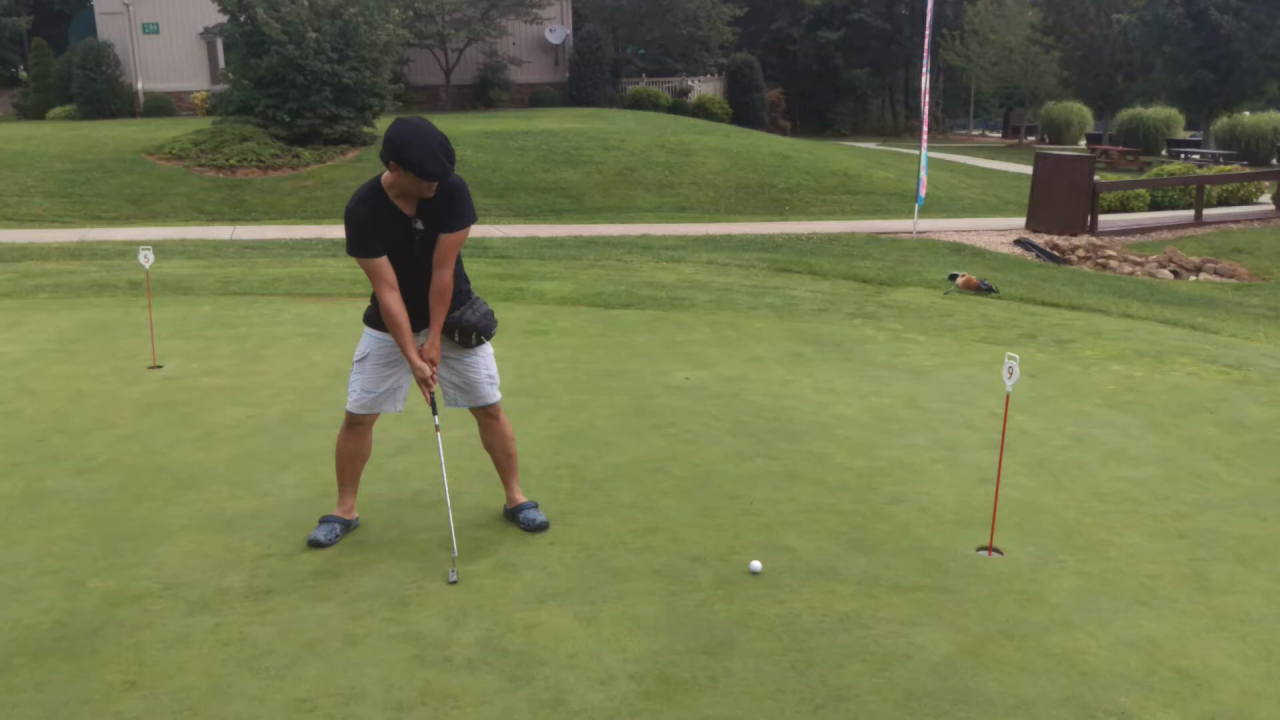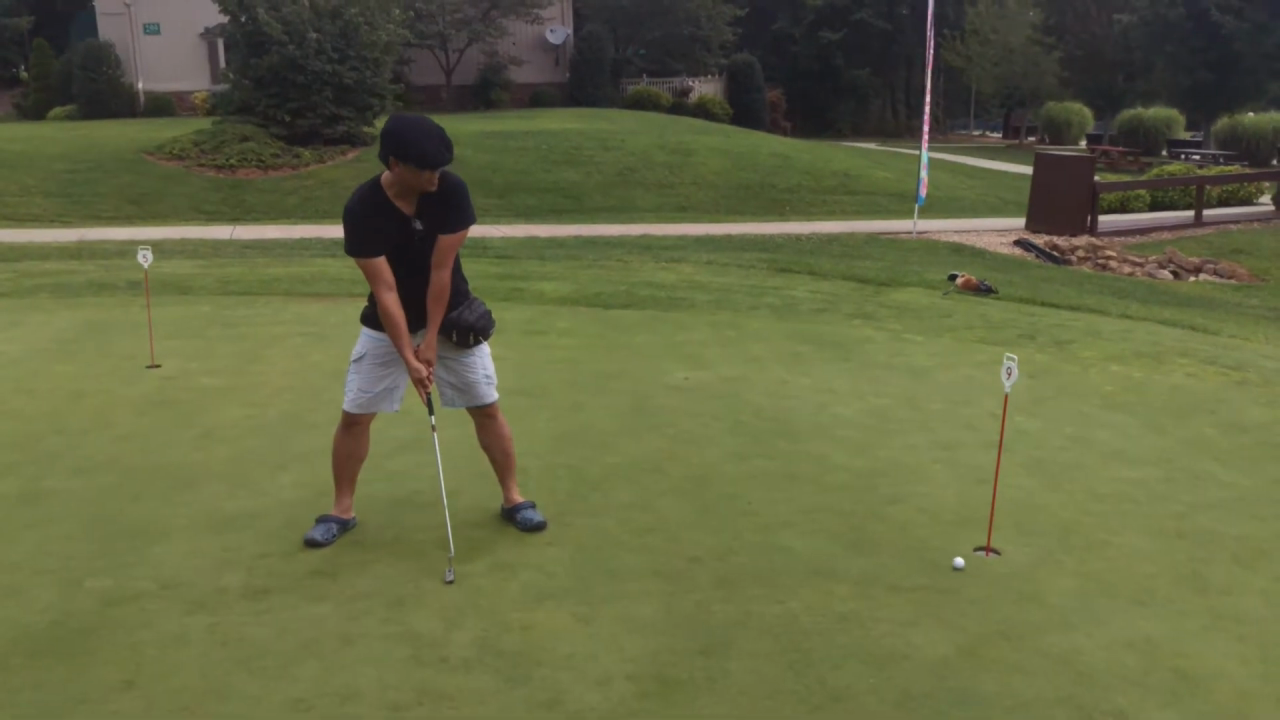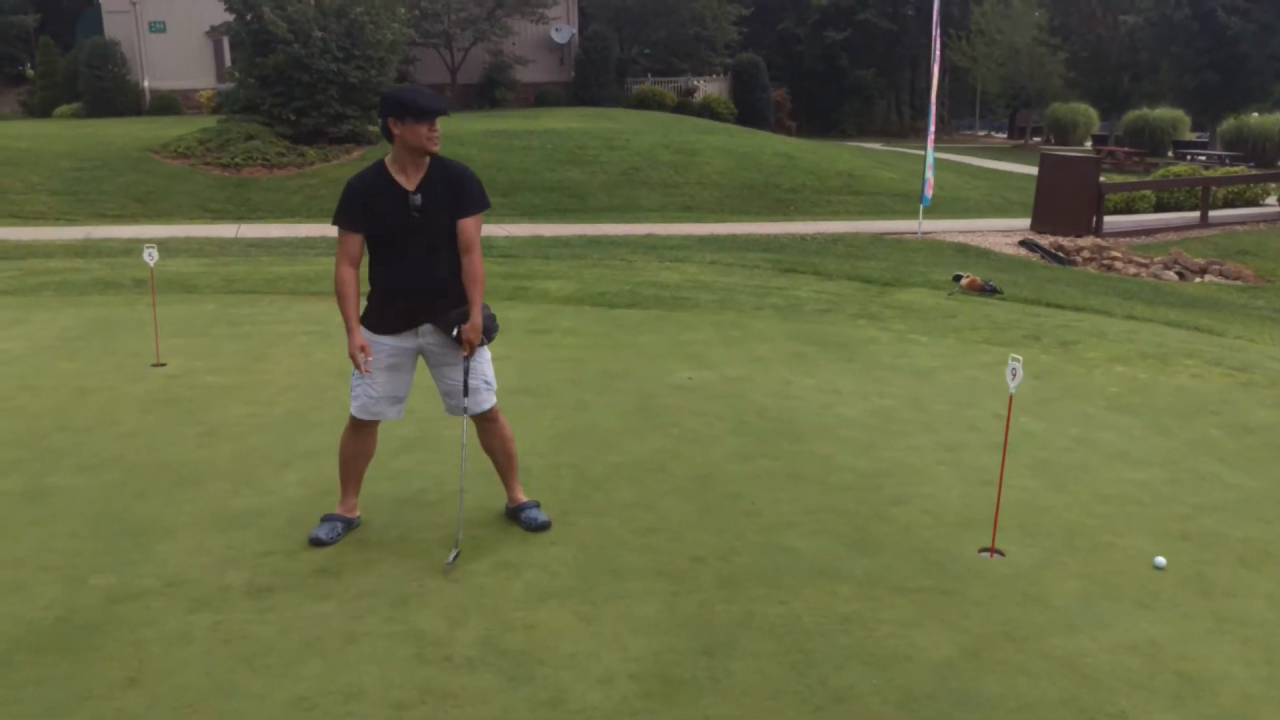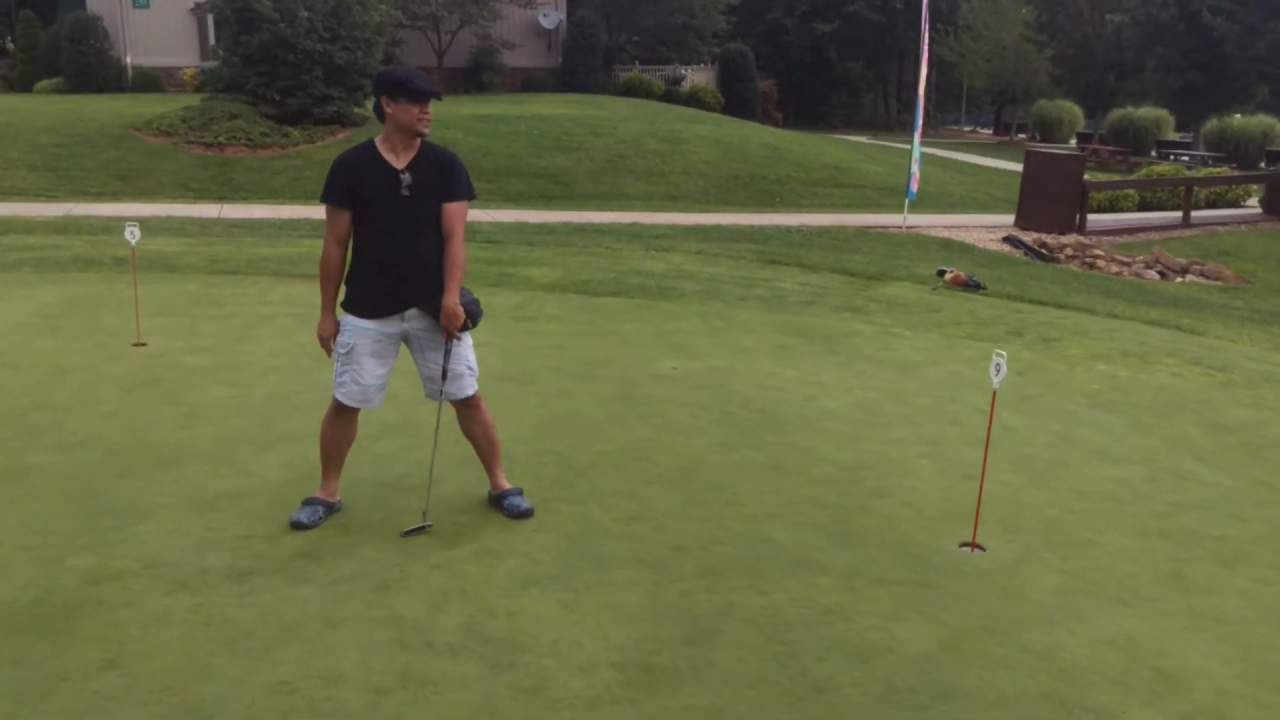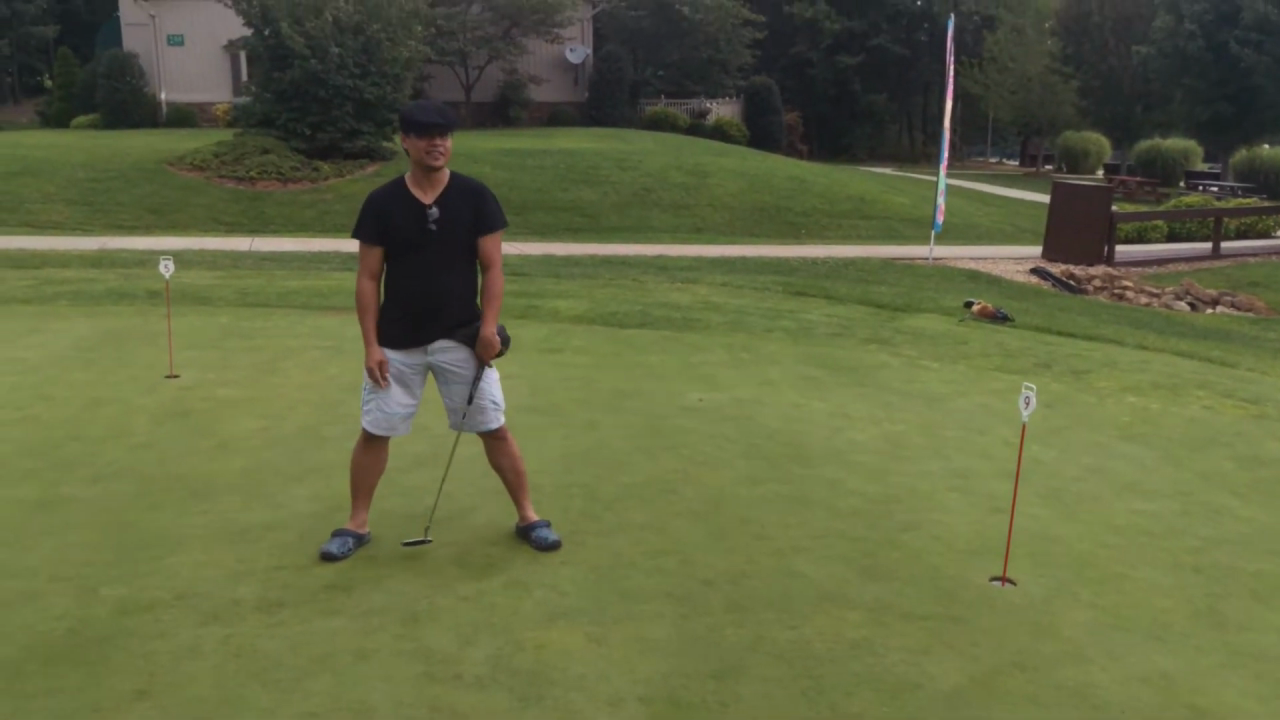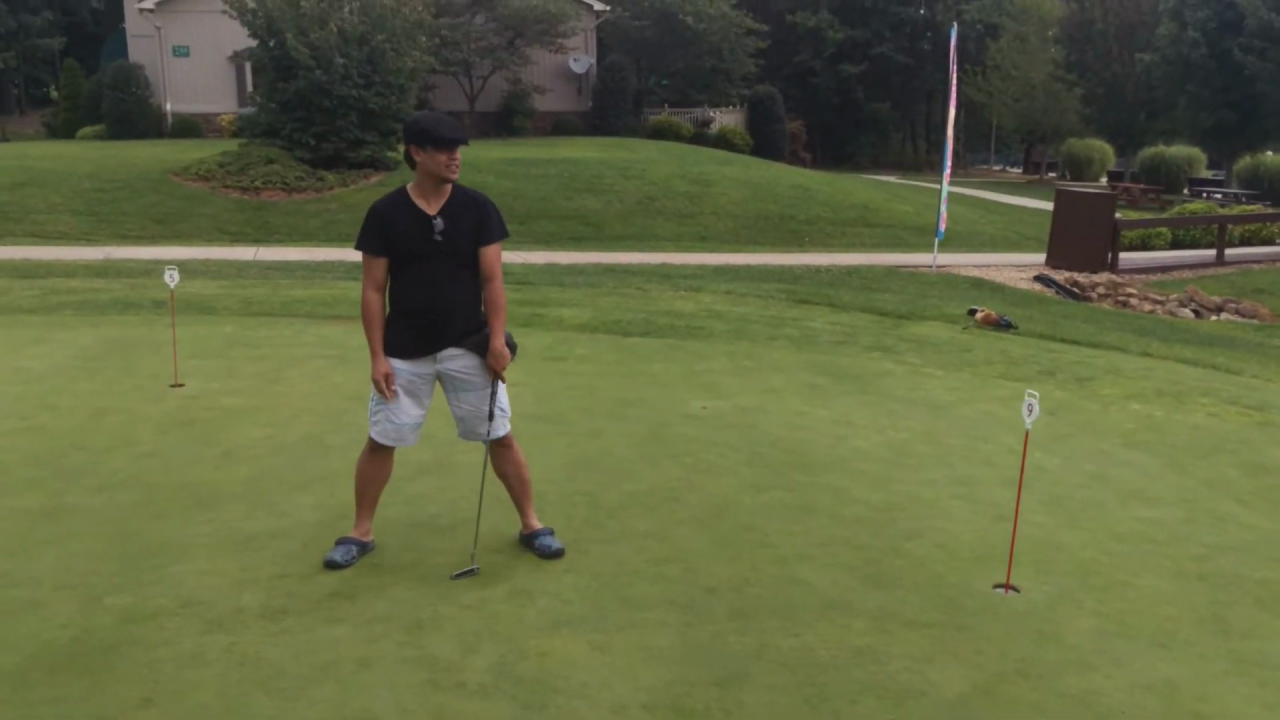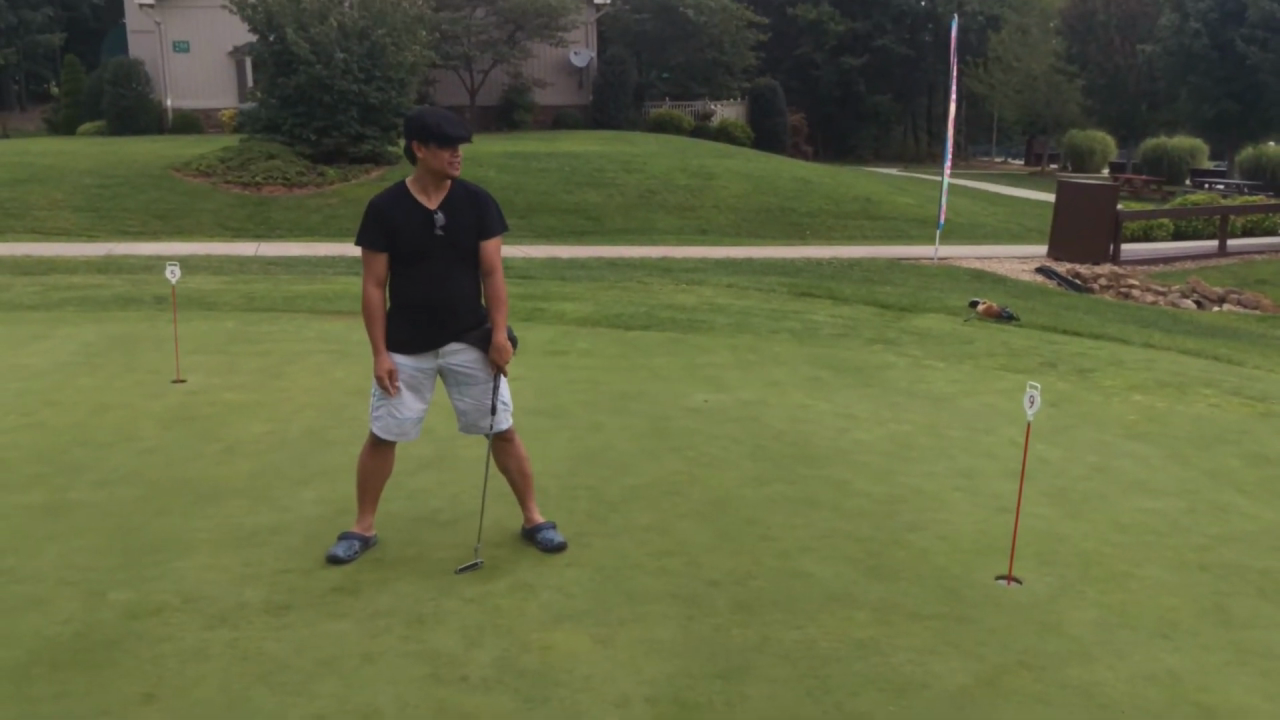
dt=0.5s
person 1, frame 1
left shoulder: (452, 190)
right shoulder: (362, 209)
left elbow: (443, 269)
right elbow: (387, 290)
left wrist: (435, 339)
right wrist: (411, 356)
left hip: (453, 316)
right hip: (390, 324)
left knee: (489, 407)
right knee: (358, 415)
left ankle: (515, 498)
right ankle: (345, 511)
person 1, frame 2
left shoulder: (452, 190)
right shoulder: (362, 209)
left elbow: (441, 271)
right elbow: (385, 291)
left wrist: (431, 340)
right wrist: (407, 358)
left hip: (451, 316)
right hip: (387, 324)
left knee: (487, 407)
right knee: (355, 415)
left ankle: (513, 498)
right ankle: (342, 510)
person 1, frame 3
left shoulder: (458, 178)
right shoulder: (362, 188)
left elbow: (470, 252)
right elbow: (347, 265)
left wrist: (476, 314)
right wrist: (353, 330)
left hip: (450, 320)
right hip: (386, 327)
left knee: (486, 410)
right knee: (362, 418)
left ankle: (517, 498)
right ankle: (347, 509)
person 1, frame 4
left shoulder: (446, 164)
right shoulder: (350, 166)
left elbow: (454, 237)
right elbow: (335, 245)
left wrist: (451, 298)
right wrist: (327, 311)
left hip: (433, 307)
right hip: (367, 311)
left knee: (467, 397)
right knee: (345, 403)
left ankle: (499, 485)
right ankle: (327, 493)
person 1, frame 5
left shoulder: (476, 196)
right shoulder: (381, 203)
left elbow: (491, 268)
right elbow: (369, 279)
left wrist: (489, 328)
right wrist: (371, 344)
left hip: (461, 338)
right hip: (397, 343)
left knee: (494, 429)
right knee: (374, 431)
left ankle: (527, 517)
right ankle: (356, 525)
person 1, frame 6
left shoulder: (478, 208)
right shoulder: (385, 213)
left elbow: (492, 279)
right elbow: (374, 290)
left wrist: (497, 340)
right wrist: (378, 356)
left hip: (467, 347)
right hip: (404, 352)
left knee: (500, 436)
right knee: (381, 441)
left ankle: (531, 524)
right ankle: (360, 533)
person 1, frame 7
left shoulder: (477, 202)
right shoulder: (384, 208)
left elbow: (492, 273)
right elbow: (374, 286)
left wrist: (499, 333)
right wrist: (379, 352)
left hip: (469, 341)
right hip: (406, 347)
left knee: (502, 430)
right knee: (382, 436)
left ankle: (533, 518)
right ankle: (363, 527)
